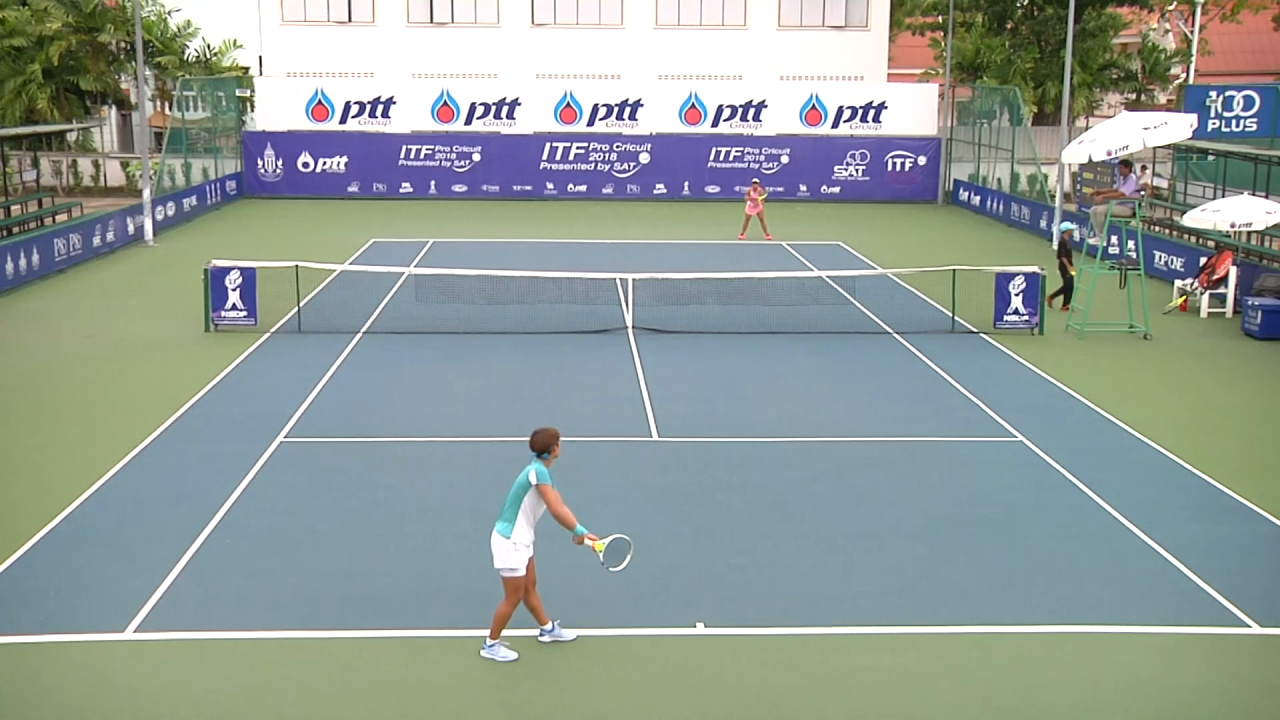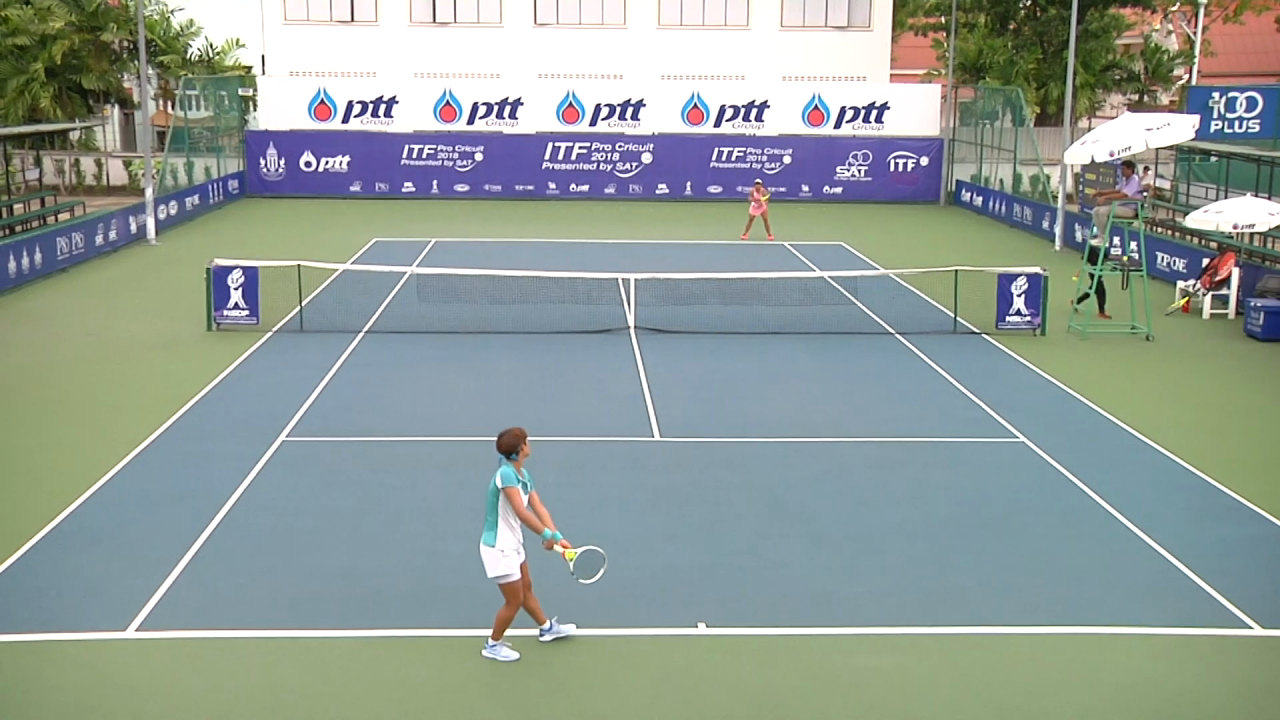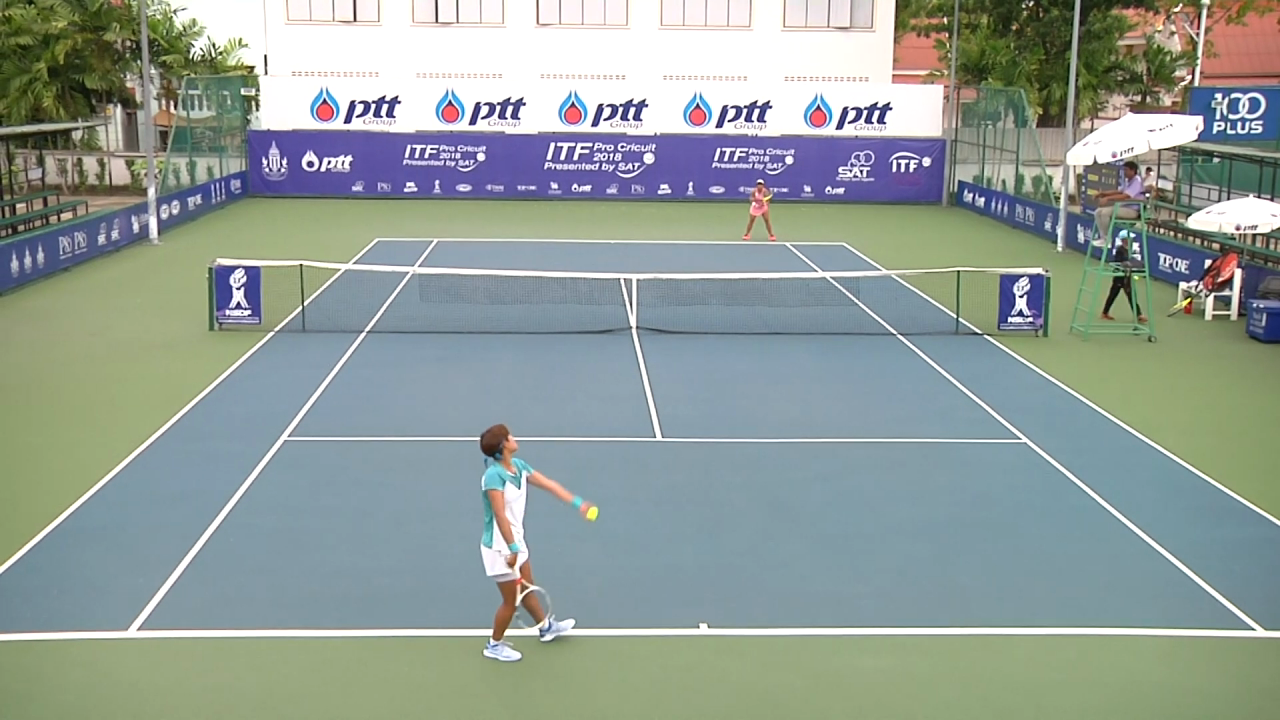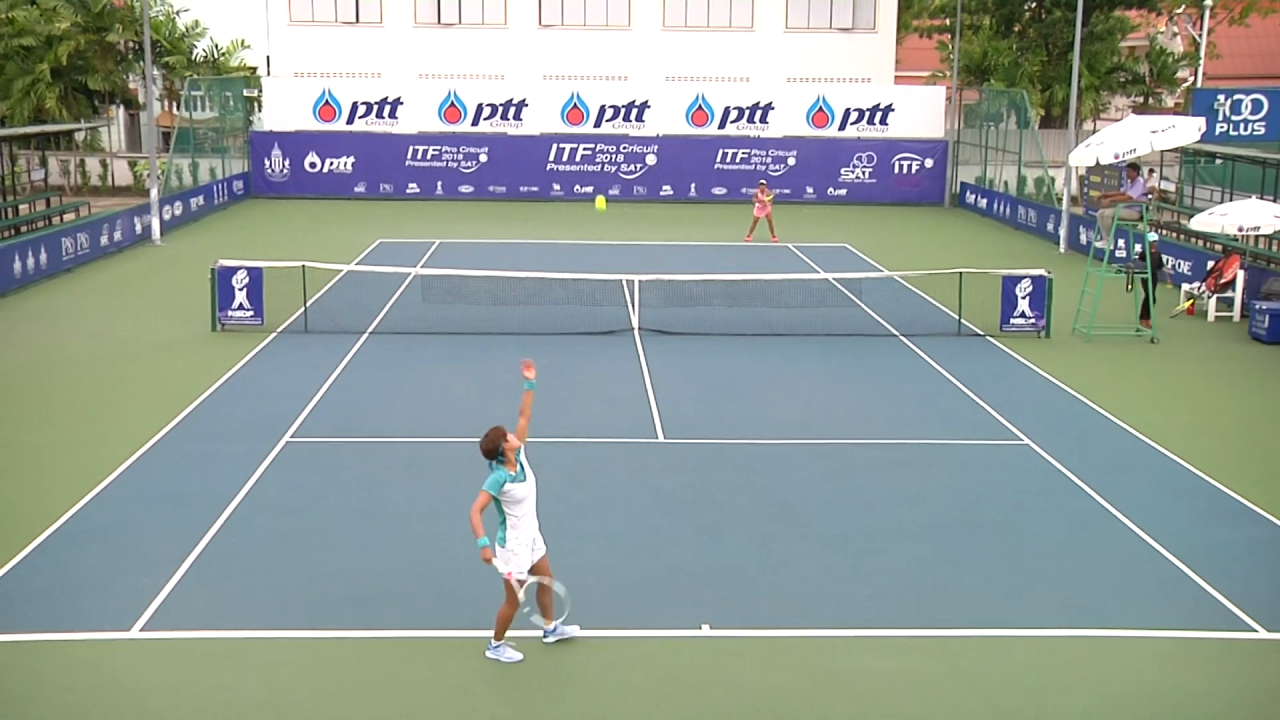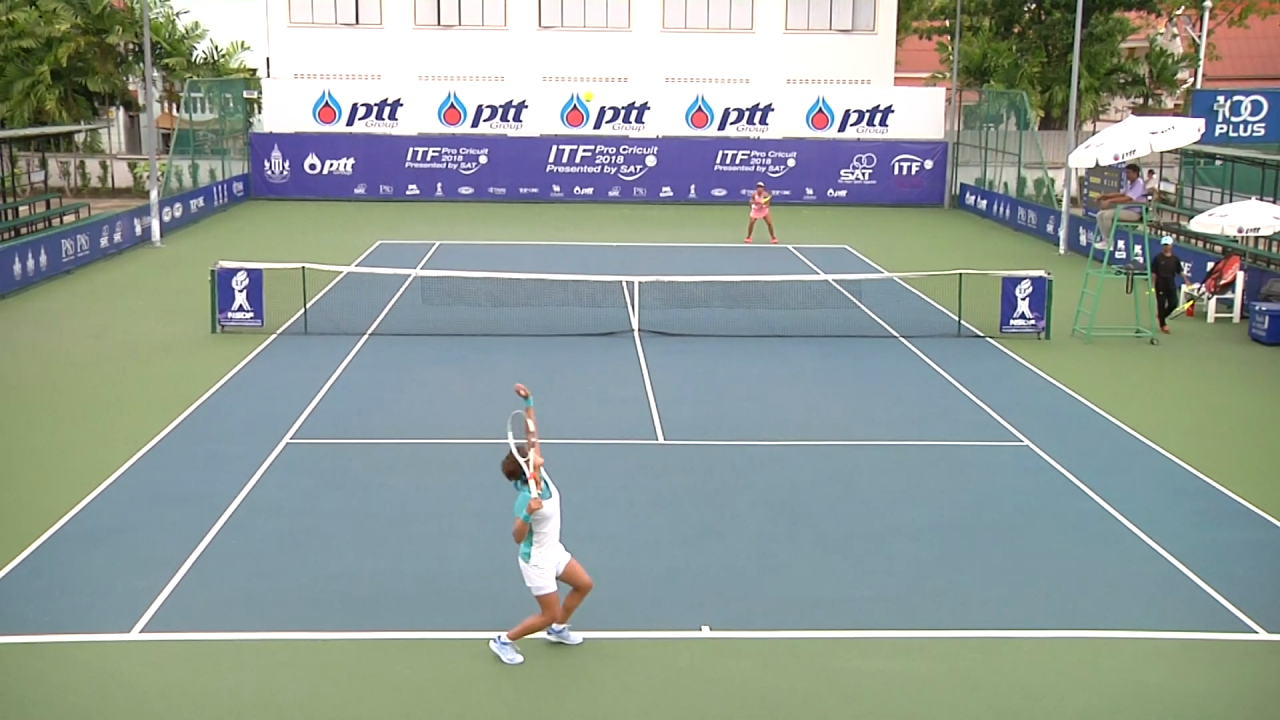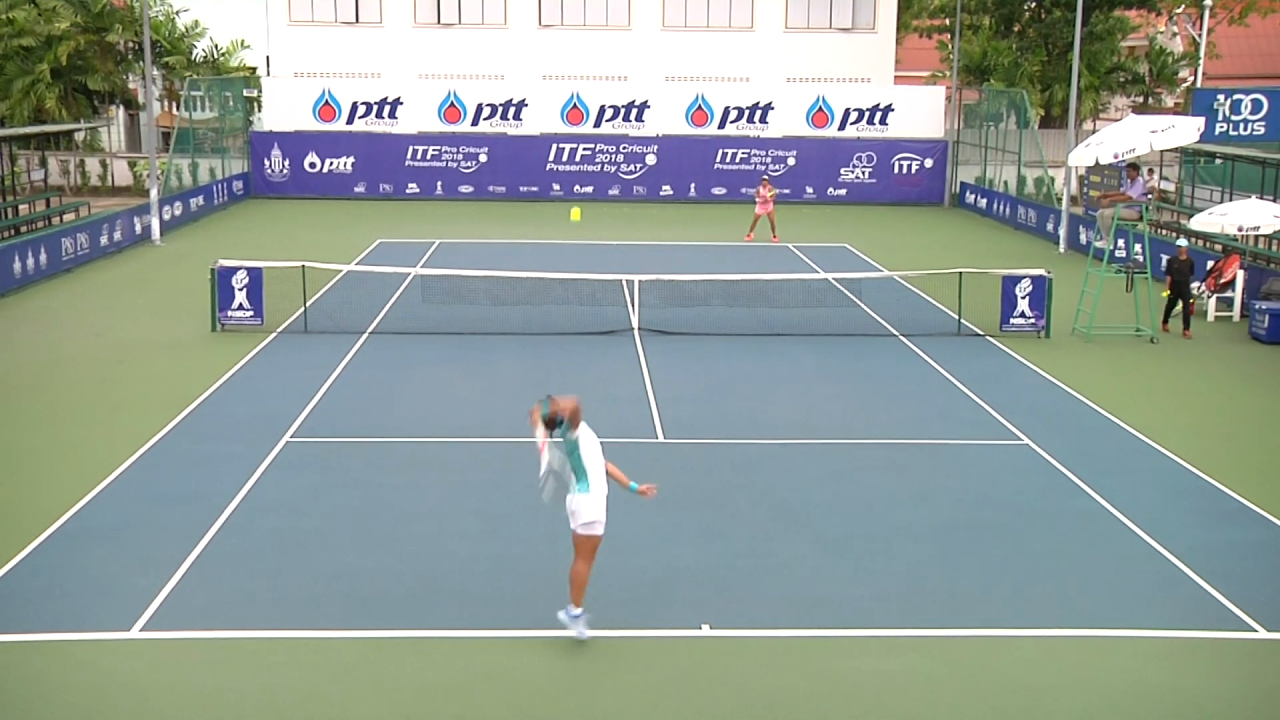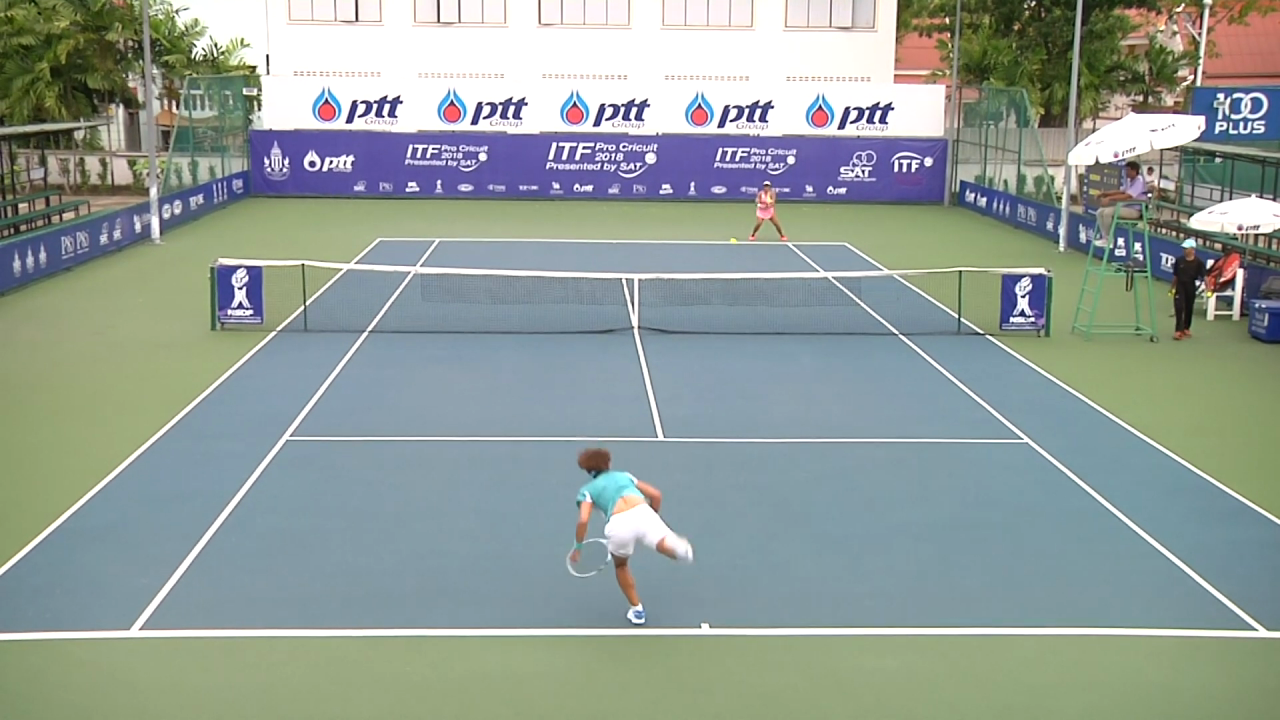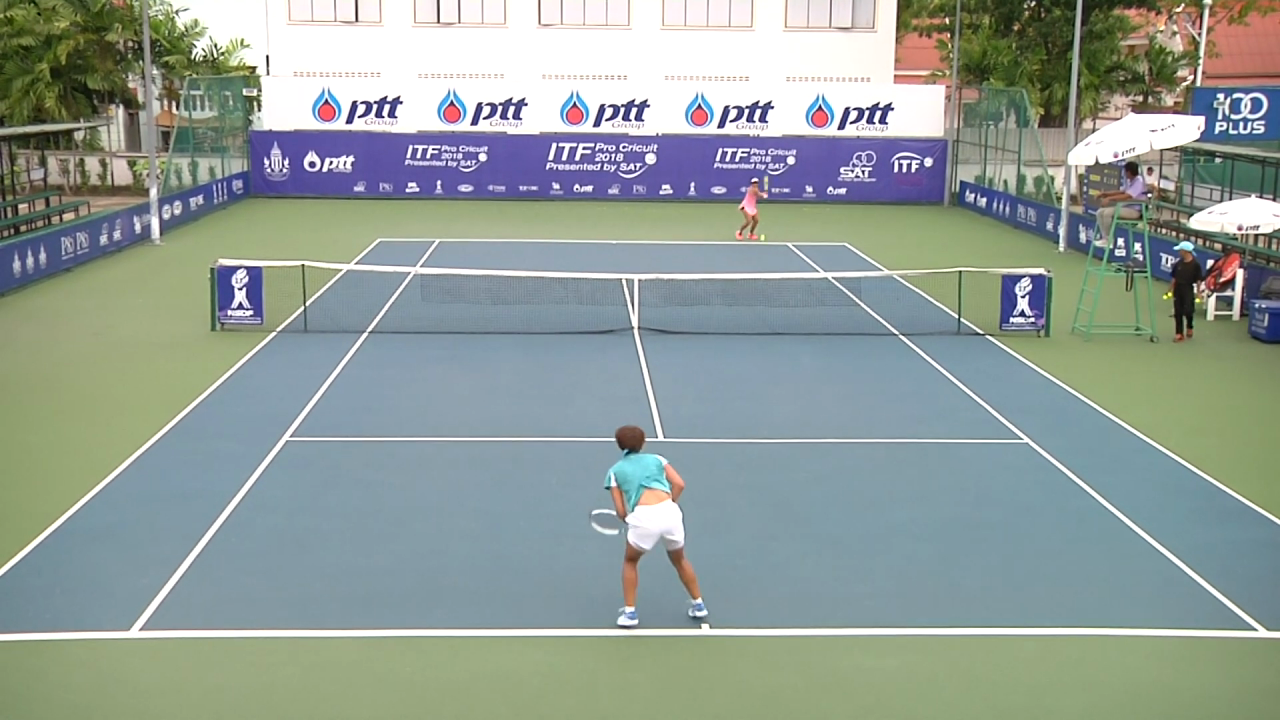
dt=0.4s
person 1, frame 1
left shoulder: (544, 473)
right shoulder: (537, 471)
left elbow: (561, 506)
right elbow: (555, 510)
left wrist: (583, 532)
right wrist: (578, 532)
left hip: (521, 539)
right hip: (510, 541)
left knee: (530, 587)
right knee: (514, 596)
left ankle: (548, 629)
right ankle: (491, 645)
person 1, frame 2
left shoulder: (524, 474)
right shoulder: (505, 475)
left elbow: (539, 508)
right elbow: (521, 513)
left wrist: (557, 536)
right wrist: (547, 536)
left hip: (512, 544)
right hip: (499, 548)
left knee: (526, 588)
right knee: (515, 601)
left ankle: (547, 628)
right ankle: (493, 645)
person 1, frame 3
left shoulder: (520, 466)
right shoulder: (494, 476)
left elbow: (548, 484)
right elbow: (500, 516)
left wrist: (576, 502)
right wrist: (511, 549)
left hip: (516, 543)
right hip: (500, 548)
right knee: (511, 599)
left ankle: (546, 627)
right ankle: (494, 644)
person 1, frame 4
left shoulder: (519, 457)
right shoulder: (498, 478)
left elbow: (525, 417)
right elbow: (475, 512)
left wrist: (529, 384)
right wrist: (484, 544)
left hip: (531, 538)
right hip: (512, 546)
left knee: (547, 581)
right knee: (514, 599)
left ankle: (551, 629)
right ankle: (496, 646)
person 1, frame 5
left shoulder: (540, 474)
right shoulder: (525, 498)
left elbow: (532, 435)
right elbow: (518, 537)
left wrist: (528, 402)
right wrist: (528, 513)
left hip: (554, 552)
right hip: (537, 560)
left knee: (584, 585)
right knee: (548, 614)
left ankle: (557, 629)
right ankle: (504, 641)
person 1, frame 6
left shoulder: (579, 432)
right shoulder: (574, 429)
left elbow: (606, 466)
right elbow: (572, 407)
left wrist: (634, 486)
right wrist: (546, 411)
left hip: (582, 500)
right hip: (589, 506)
left knee: (583, 559)
right knee: (584, 559)
left ankle: (574, 610)
right ankle: (575, 612)
person 1, frame 7
left shoulder: (588, 489)
right shoulder: (625, 476)
left elbow: (584, 520)
right elbow: (656, 495)
left wrist: (578, 546)
right wrist: (654, 515)
left hip: (619, 526)
right hip: (643, 515)
left knee: (620, 565)
right knee: (676, 550)
left ankle: (637, 610)
right ankle: (678, 546)
person 1, frame 8
left shoulder: (615, 471)
right shoulder: (656, 459)
left elbow: (621, 512)
right elbow: (680, 485)
left wrist: (630, 518)
left hip: (644, 520)
right hip: (671, 516)
left knee: (630, 561)
right knee: (679, 561)
left ankle: (629, 612)
right ankle: (697, 604)
